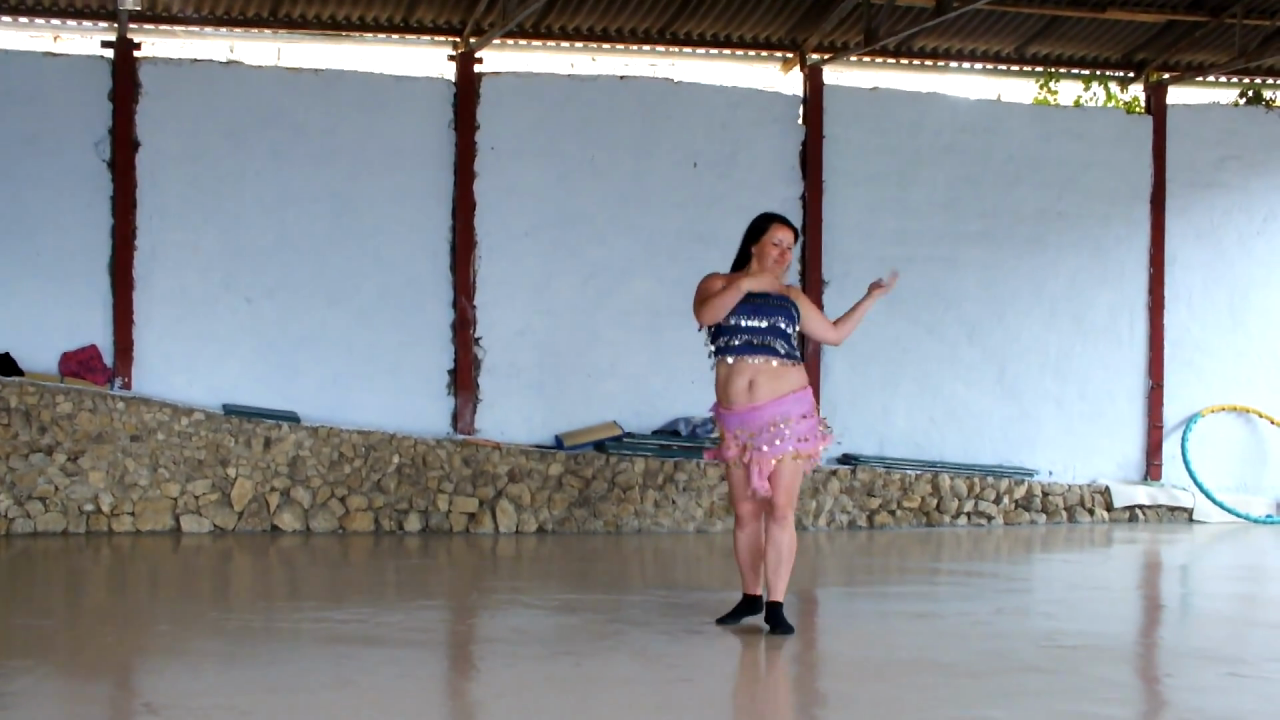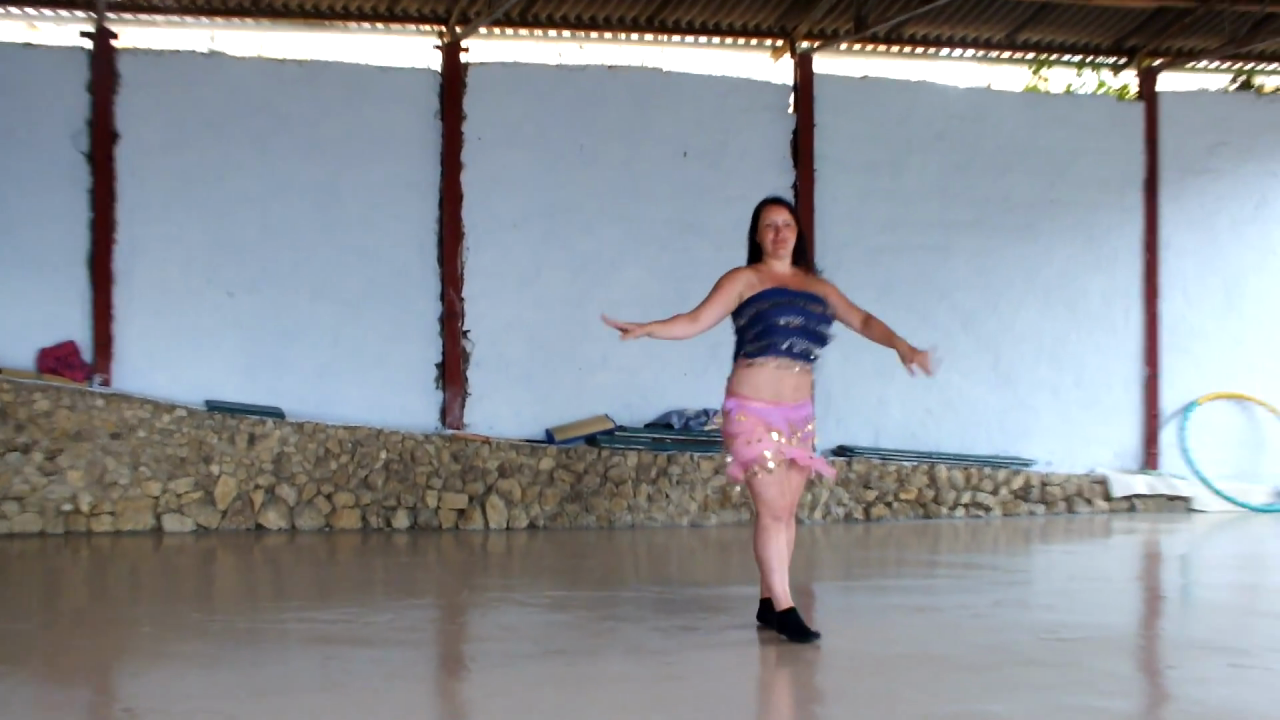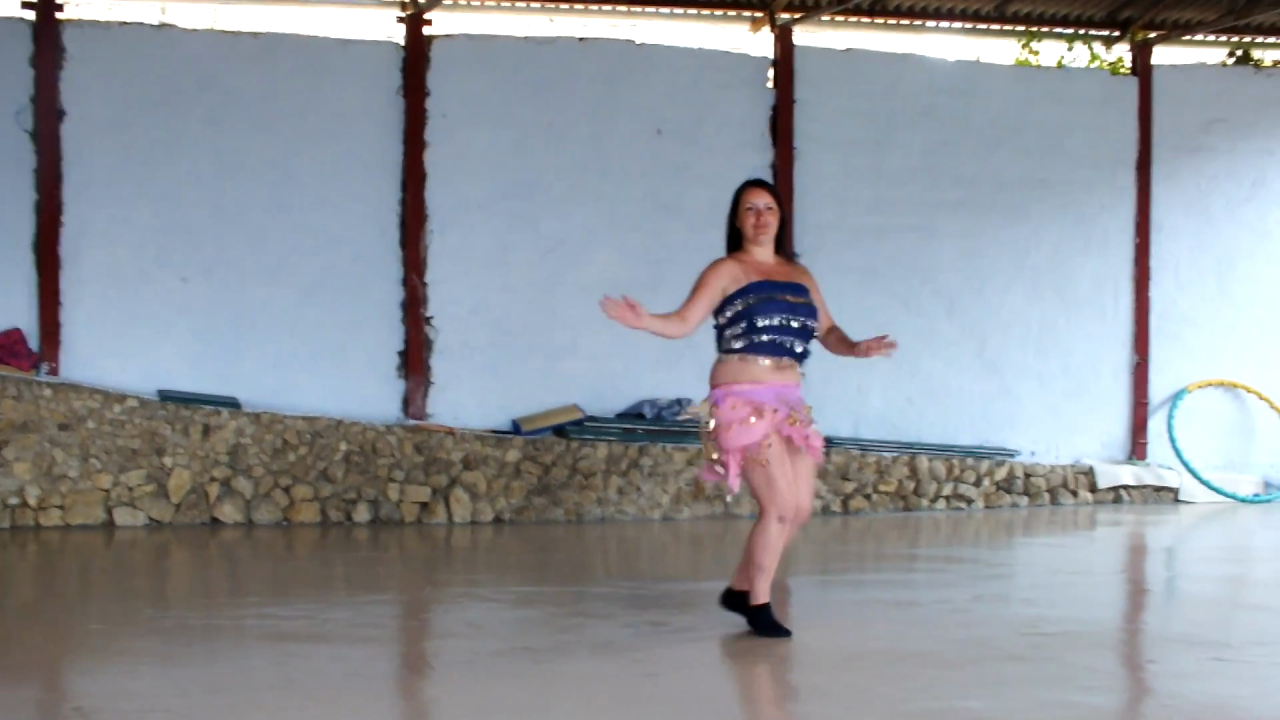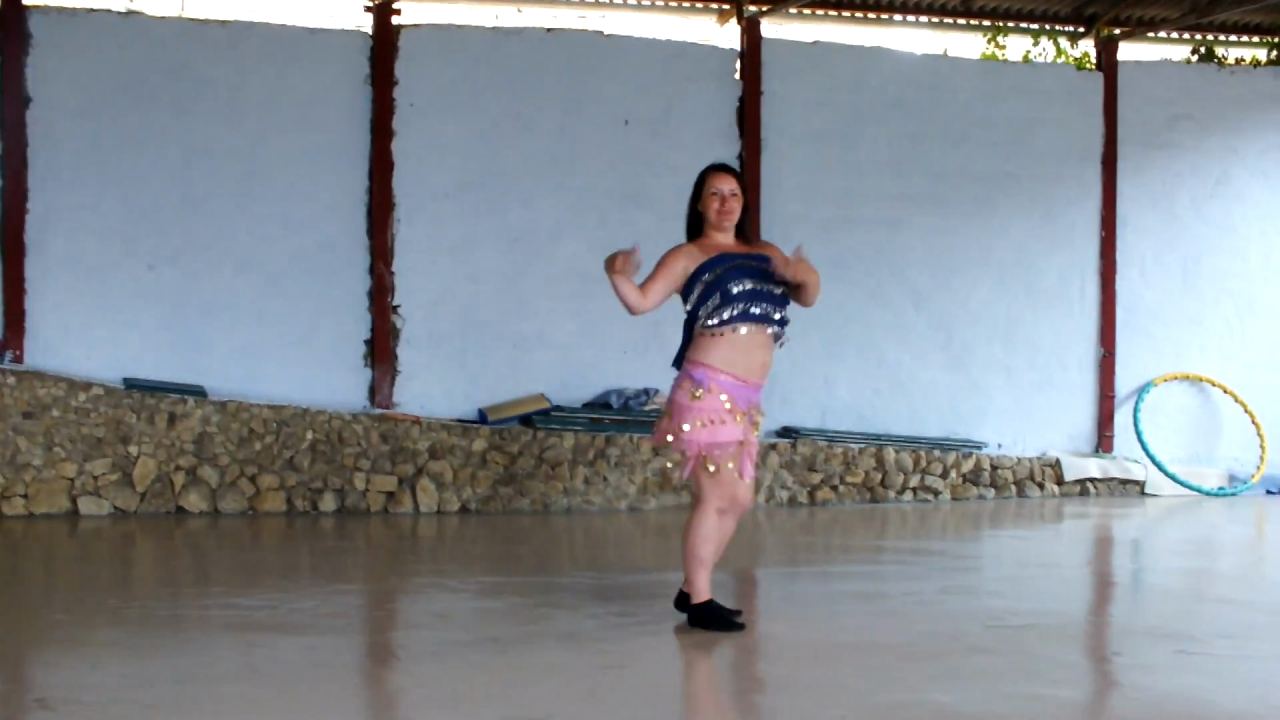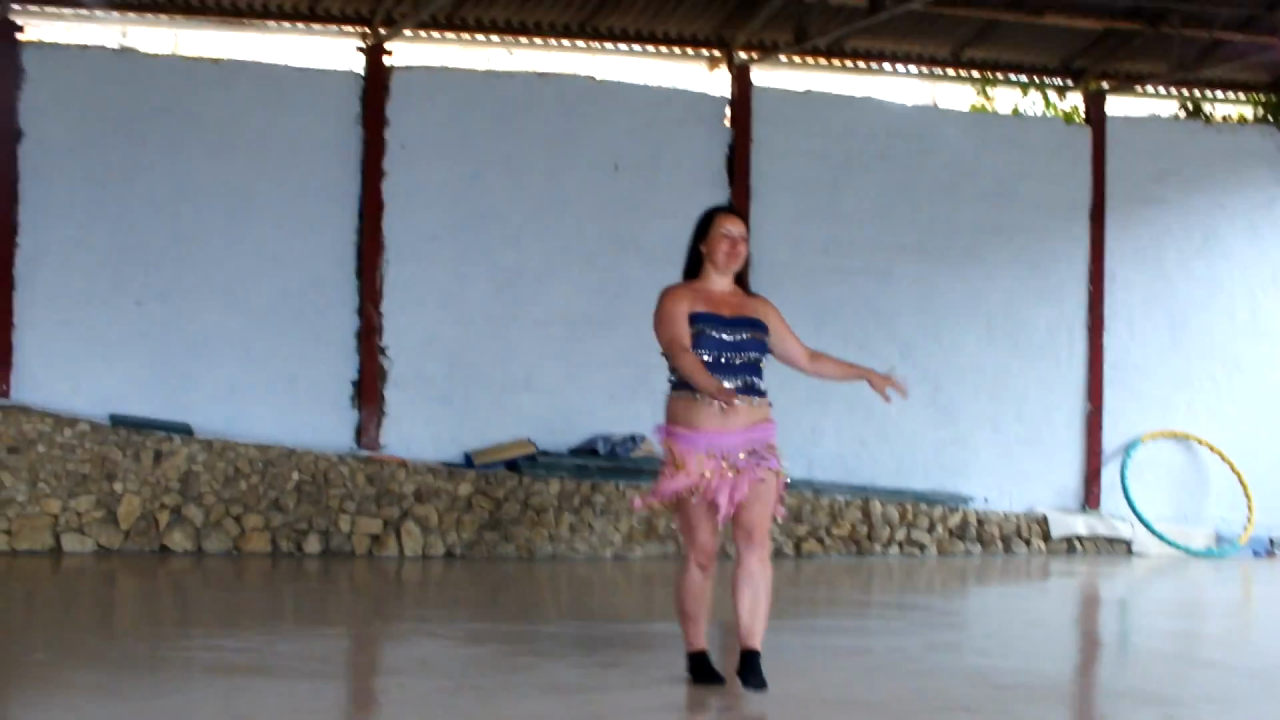
dt=0.4s
person 1, frame 1
left shoulder: (791, 297)
right shoulder: (718, 282)
left elbow: (834, 334)
right elbow: (705, 315)
left wrist: (870, 298)
right wrist: (745, 283)
left hip: (789, 412)
right hip: (739, 419)
left knee: (781, 512)
right knee: (747, 513)
left ankle: (774, 606)
right ankle: (752, 594)
person 1, frame 2
left shoulder: (818, 285)
right shoulder: (745, 280)
left elbow: (863, 321)
right elbow: (696, 320)
left wrist: (904, 349)
right wrist: (643, 328)
left hip: (797, 414)
right hip: (754, 414)
left knee: (786, 512)
right knee: (774, 510)
left ankle: (771, 603)
right ankle: (786, 610)
person 1, frame 3
left shoulder: (800, 276)
right shoulder: (726, 271)
left elbow: (827, 331)
right elbow: (682, 323)
left wrist: (858, 348)
right wrist: (641, 319)
left hip: (789, 405)
right hip: (741, 402)
left knee: (799, 510)
right knee: (782, 507)
left ankle: (739, 590)
right ankle: (759, 607)
person 1, frame 4
left shoulder: (765, 252)
right shoulder: (687, 254)
left elbow: (806, 295)
right elbow: (639, 302)
left wrist: (806, 278)
right wrist: (617, 272)
left hip: (743, 396)
right hip: (709, 388)
left knee: (737, 498)
right knee: (717, 497)
left ankle: (694, 585)
right ankle: (696, 600)
person 1, frame 5
left shoulder: (760, 308)
right shoulder: (678, 299)
left elbow: (807, 360)
right elbow: (679, 353)
left wrist: (867, 374)
right wrist: (713, 389)
left hip: (752, 442)
right hip: (693, 446)
left knee: (755, 539)
right knee: (699, 555)
left ankle: (750, 652)
right ankle: (697, 655)
